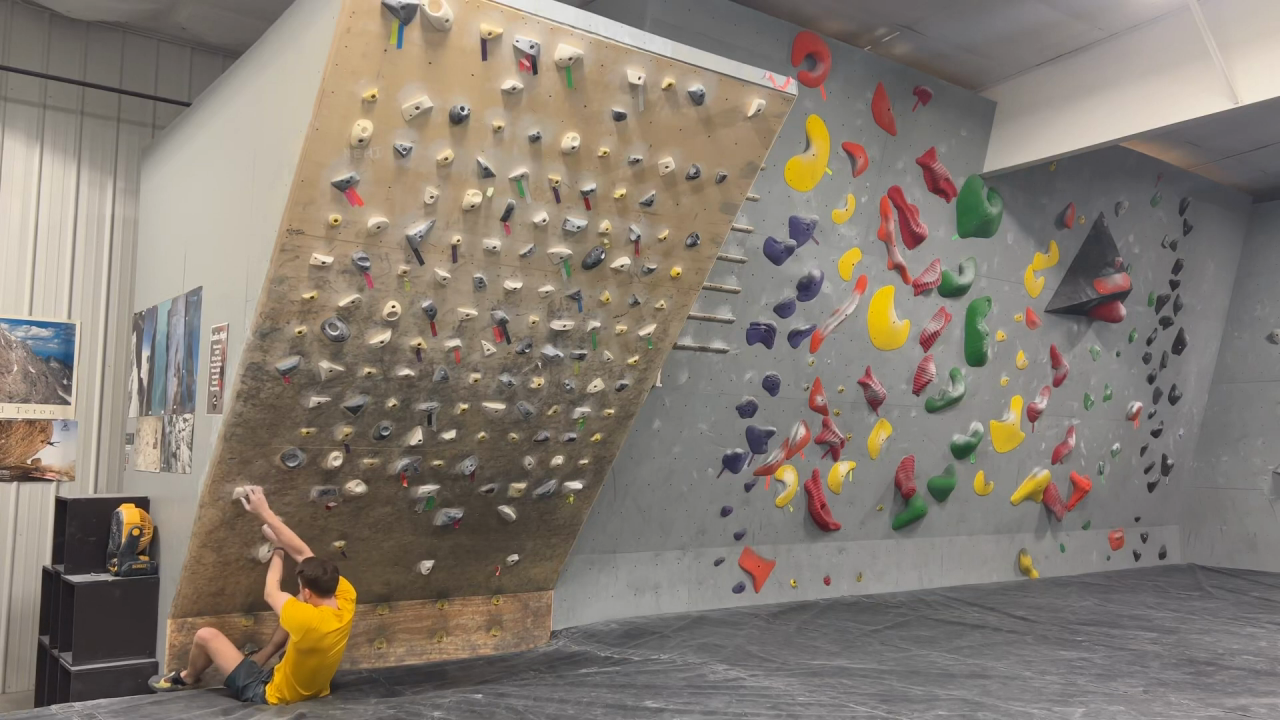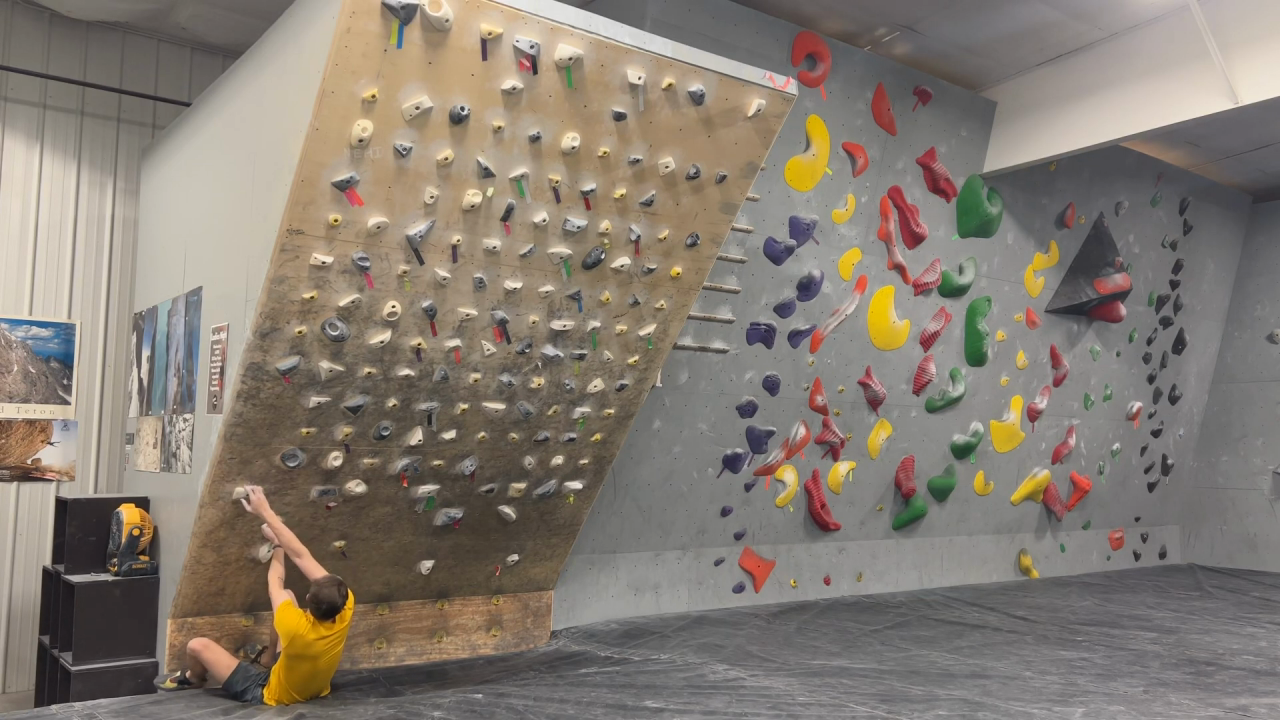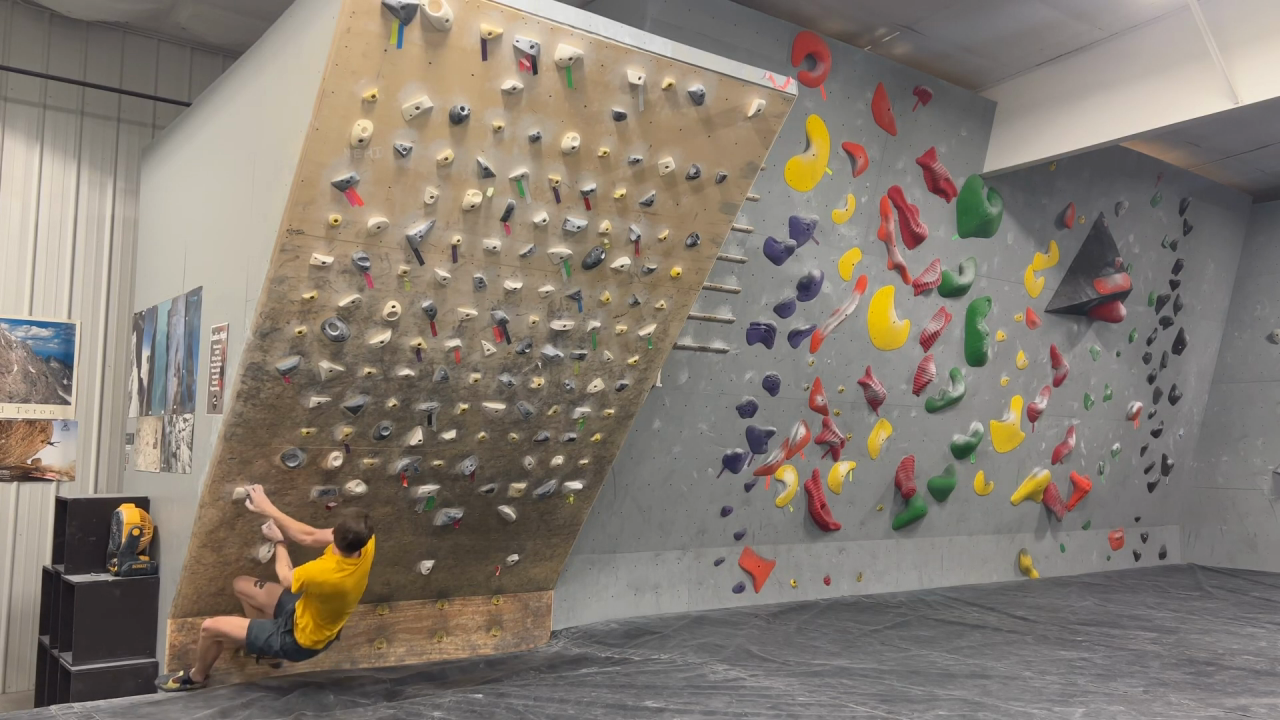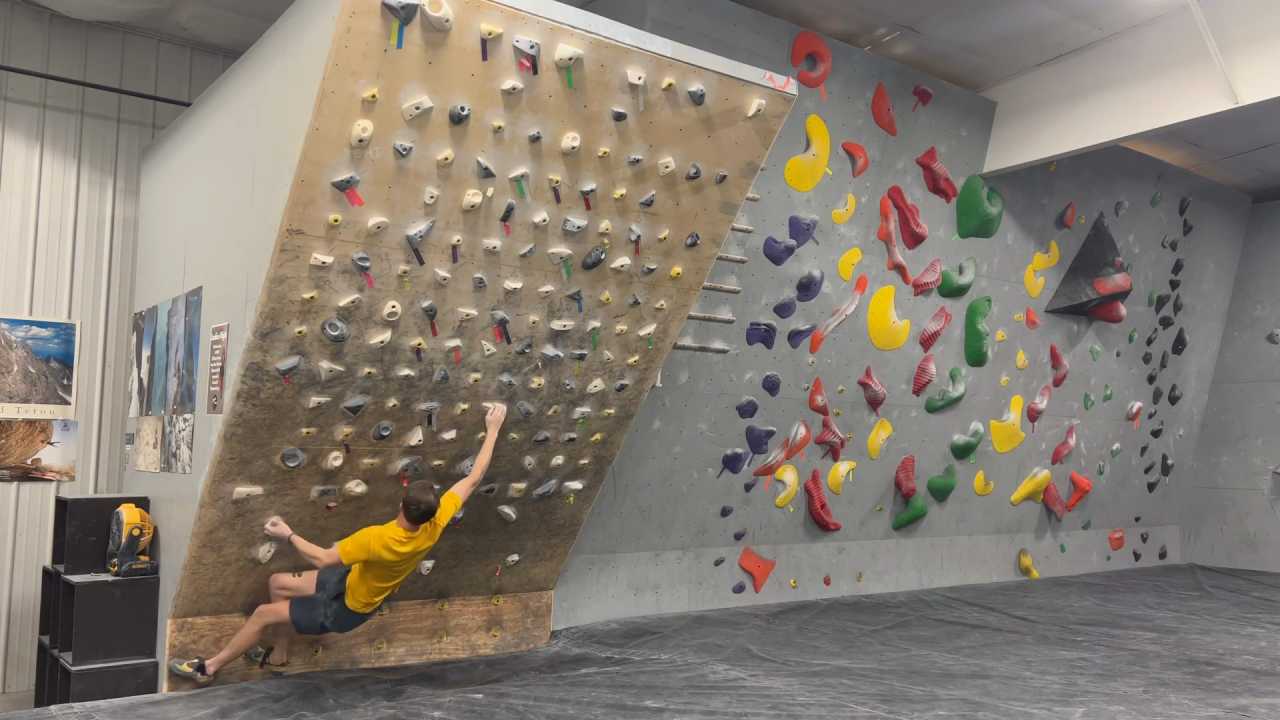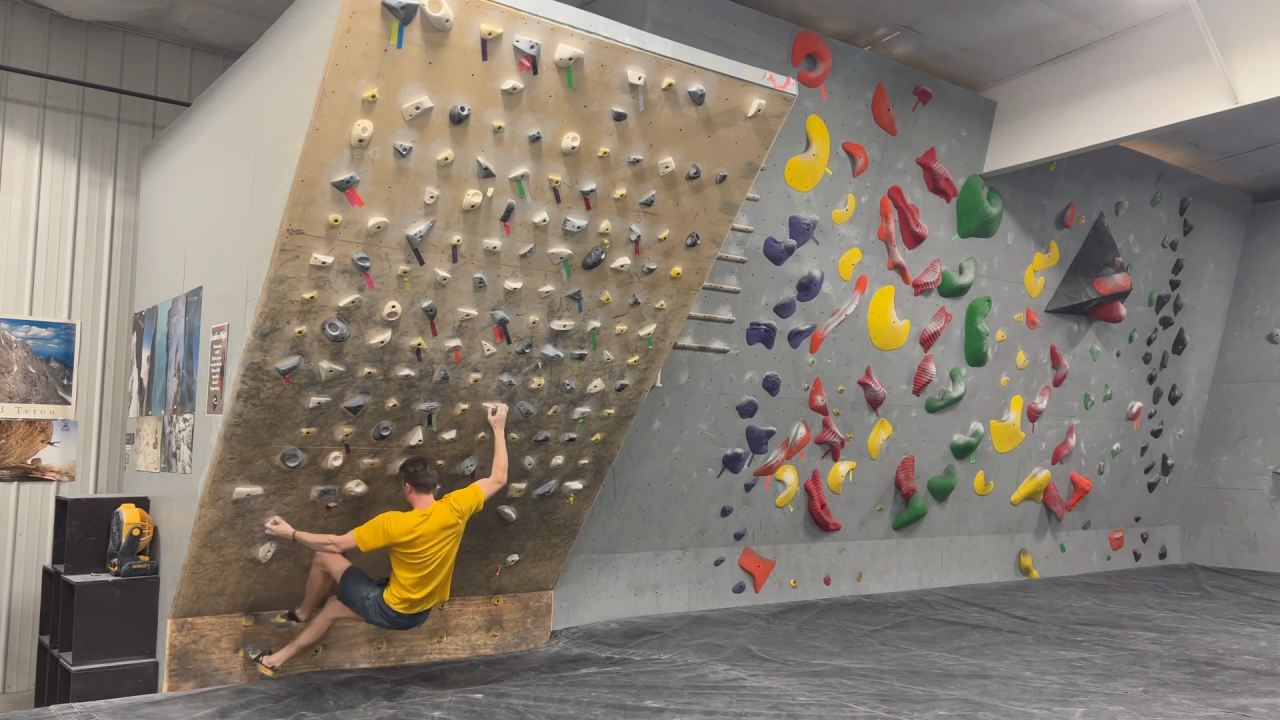
dt=1s
person 1, frame 1
left shoulder: (309, 620)
right shoulder: (347, 598)
left elbow: (271, 593)
right elbow: (303, 553)
left wrist: (278, 547)
right wrist: (265, 512)
left hip: (270, 695)
right hip: (311, 688)
left knee: (205, 635)
left ankle: (187, 678)
right ankle: (259, 659)
person 1, frame 2
left shoulder: (297, 627)
right shoulder: (345, 608)
left elbow: (275, 585)
right elbow: (301, 556)
left wrist: (277, 544)
right wrist: (266, 512)
left hip: (270, 695)
right hip: (310, 688)
left knee: (197, 646)
right knee: (288, 595)
left ankle: (192, 679)
right ankle: (268, 658)
person 1, frame 3
left shoulder: (324, 573)
right shoulder: (367, 544)
left elbow: (286, 577)
right elbow: (310, 537)
left wrist: (278, 540)
right wrist: (269, 509)
left hip: (300, 640)
right hip: (306, 613)
left knee: (211, 627)
right knee: (241, 585)
left ankle: (196, 677)
right ankle: (267, 645)
person 1, frame 4
left shoulder: (376, 539)
right shoulder: (436, 524)
left elbow: (323, 559)
right elbow: (473, 479)
left wrist: (288, 534)
right wrist: (492, 429)
left hip: (346, 609)
right hip: (351, 581)
left knee: (263, 614)
right knee: (277, 582)
left ankle: (208, 668)
right ankle: (278, 656)
person 1, frame 5
left shoulder: (393, 523)
right shoulder: (456, 508)
left elbow: (337, 544)
right elbow: (498, 479)
left wrist: (291, 533)
right wrist: (498, 428)
left hip: (390, 610)
right hip: (420, 613)
left knee: (323, 559)
right knee: (334, 605)
left ankle: (302, 614)
right ankle: (275, 660)
